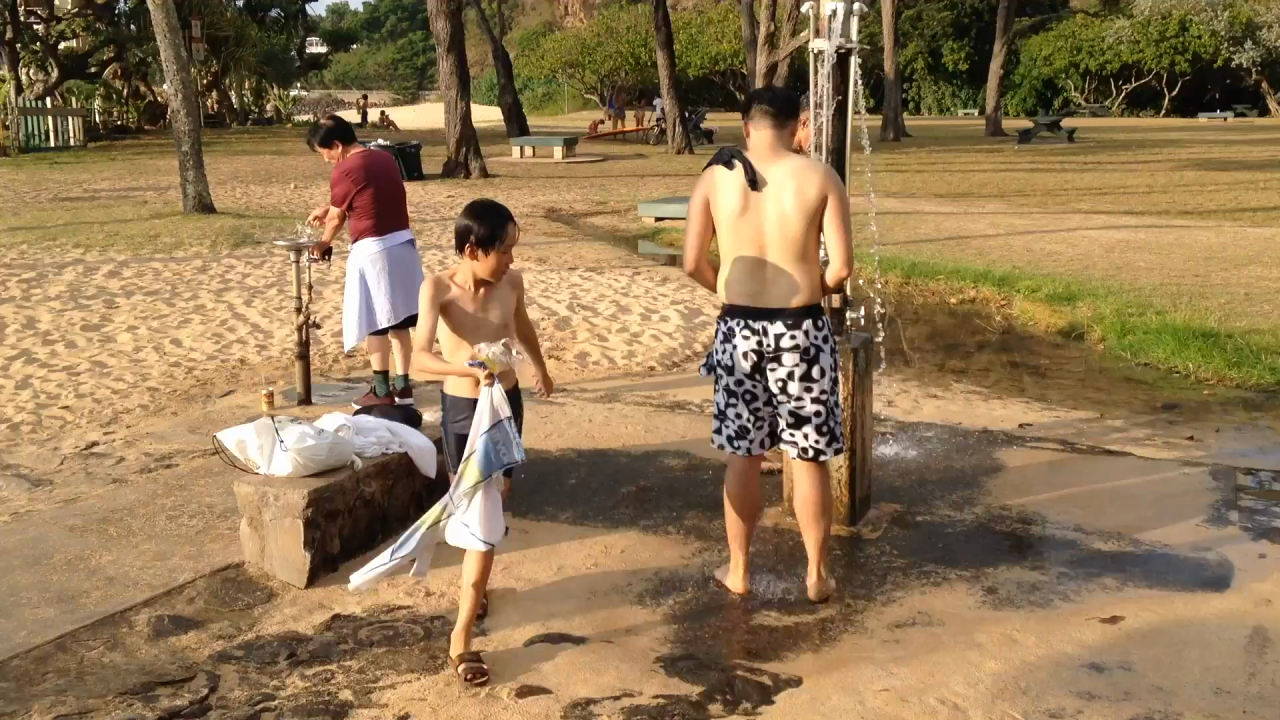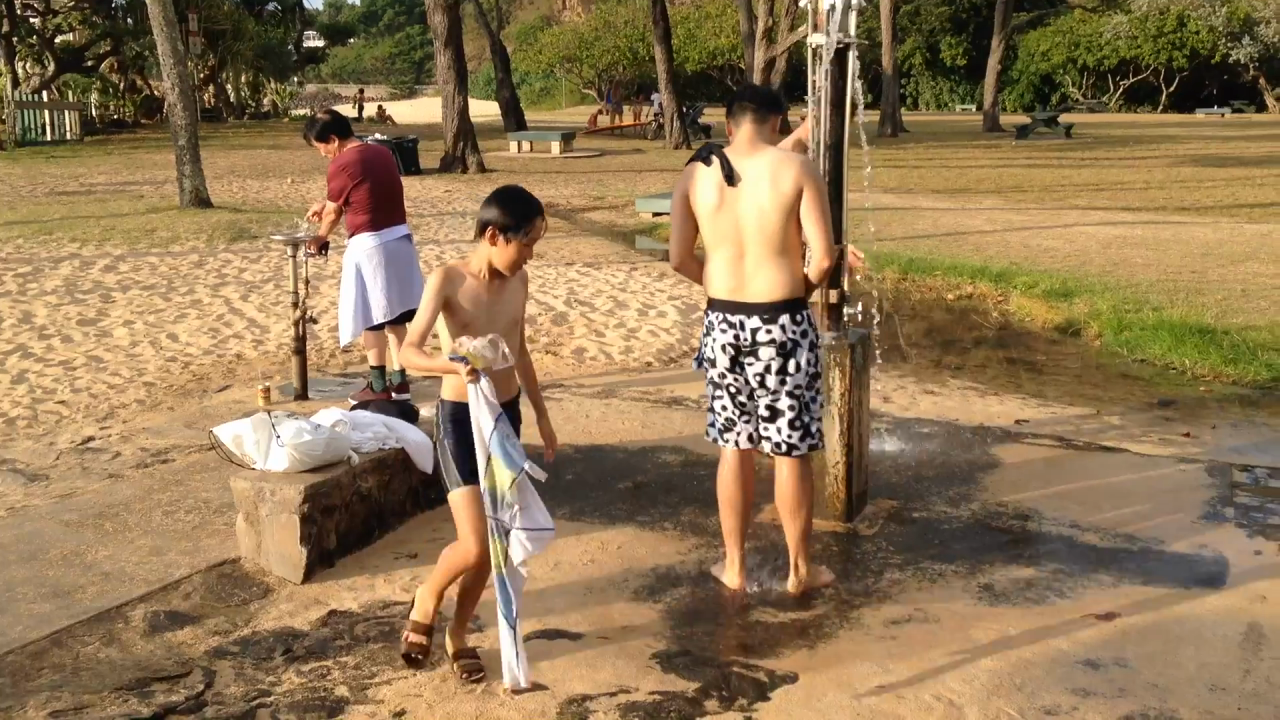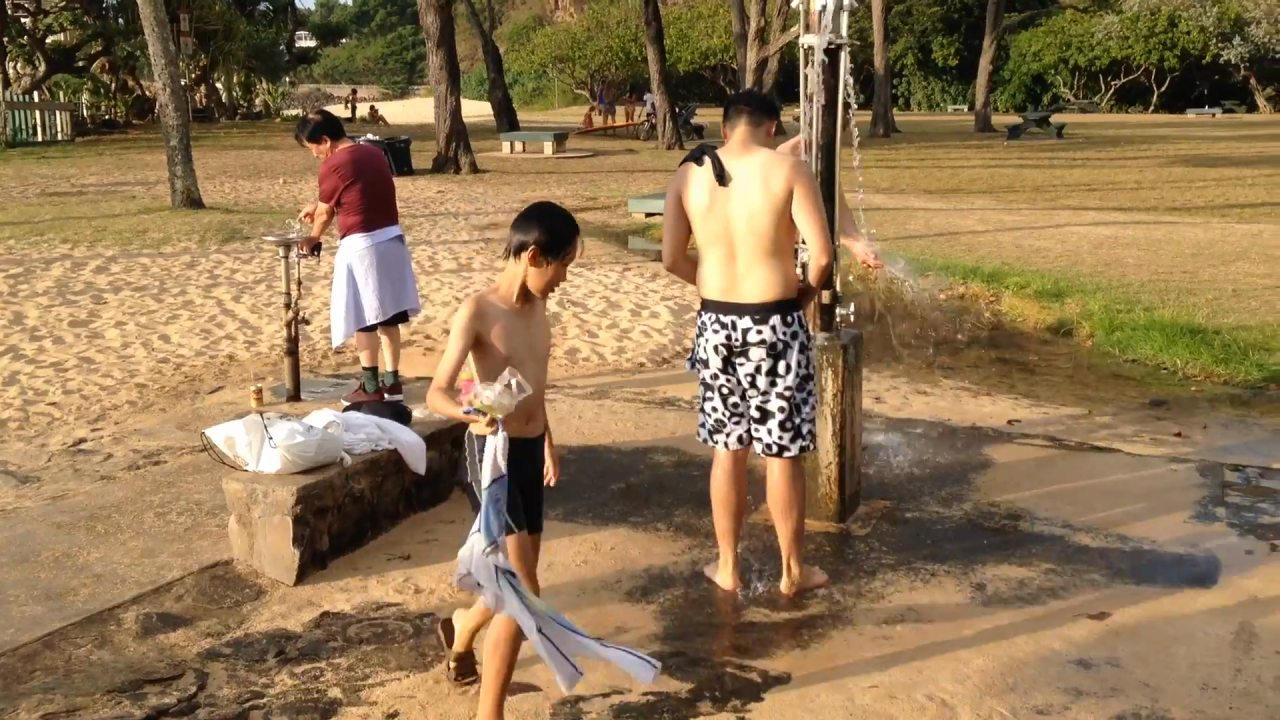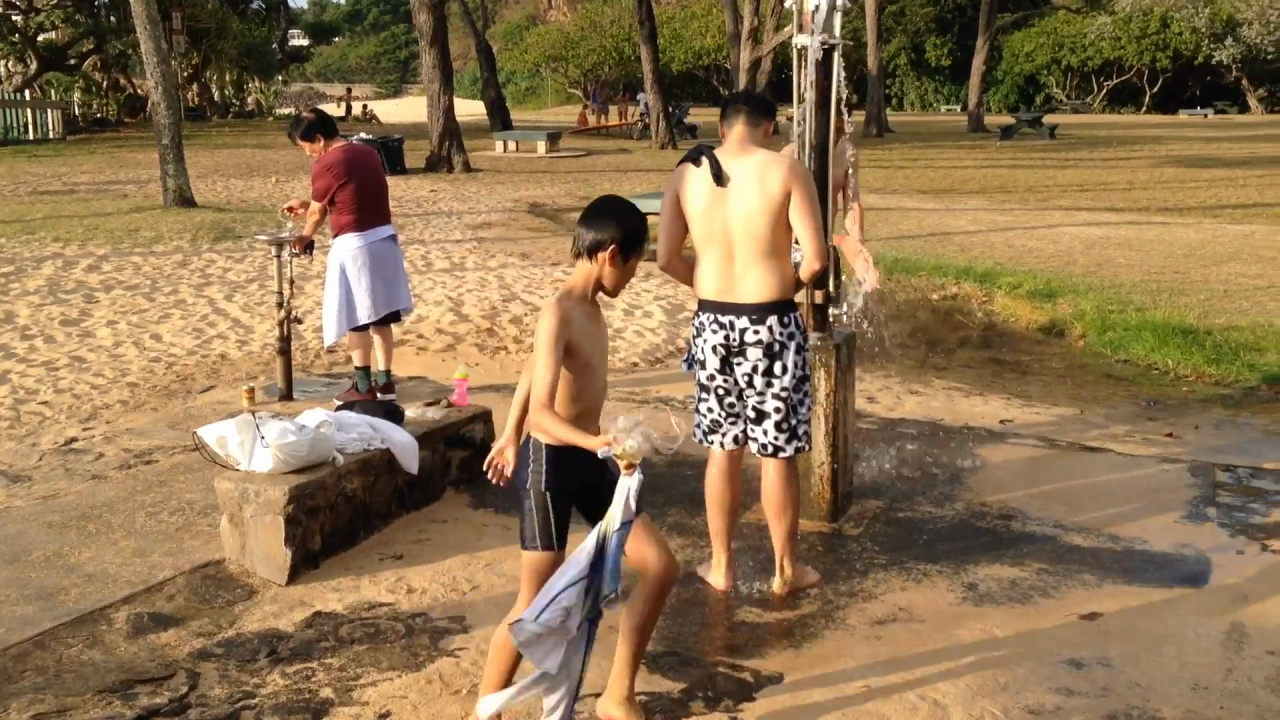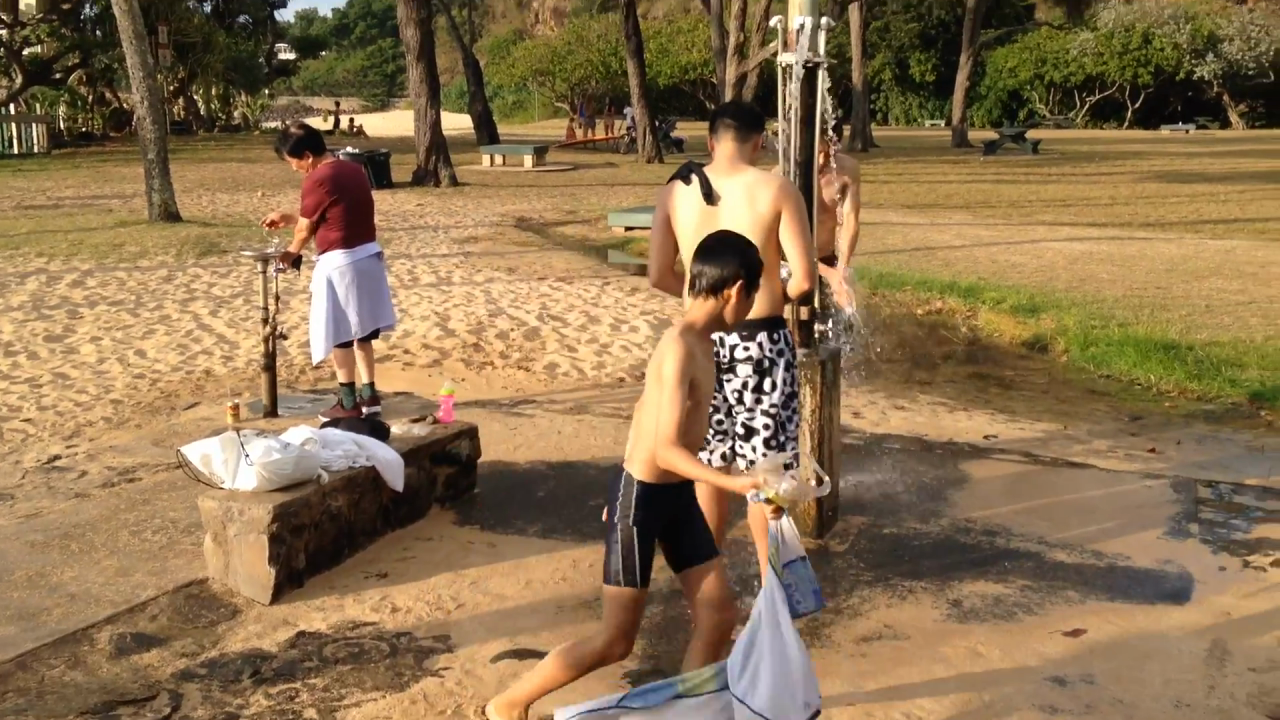
dt=0.3s
person 1, frame 1
left shoulder: (713, 178)
right shoulder: (819, 177)
left elbow: (693, 264)
right elbow: (842, 266)
right wrist: (815, 290)
left hip: (739, 329)
right hip: (801, 329)
left knee: (743, 453)
right knee: (811, 455)
left ankle: (739, 568)
right ankle: (817, 573)
person 1, frame 2
left shoulder: (696, 173)
right shoulder: (797, 169)
left elbow: (679, 258)
right elbow: (824, 256)
right wrist: (806, 286)
left hip: (723, 322)
right hip: (782, 324)
left knee: (735, 447)
right knee: (791, 450)
left ankle: (734, 564)
right ankle: (800, 568)
person 1, frame 3
left shoulder: (687, 175)
right shoulder: (789, 169)
left elbow: (671, 258)
right elbow: (822, 254)
right wrist: (807, 288)
left hip: (716, 323)
right hip: (774, 325)
left knee: (727, 447)
right knee: (783, 451)
left ankle: (727, 565)
right ankle: (793, 569)
person 1, frame 4
left shoulder: (686, 175)
right shoulder: (787, 170)
left elbow: (666, 257)
right elbow: (815, 257)
right wrist: (791, 285)
left hip: (713, 323)
right hip: (771, 325)
left knee: (723, 449)
right knee: (778, 452)
left ankle: (721, 565)
right ankle: (786, 569)
person 1, frame 5
left shoulder: (676, 191)
right shoulder: (777, 188)
left elbow: (658, 274)
right elbow: (804, 275)
right wrist: (776, 298)
right hip: (761, 342)
left knee: (708, 465)
right knee: (765, 467)
person 2, frame 1
left shoulder: (512, 284)
right shoulder: (438, 287)
right elbow: (421, 355)
left wrist: (541, 373)
right wrist: (470, 368)
left hip: (505, 407)
right hip: (460, 409)
left ankle: (462, 638)
right ankle: (477, 581)
person 2, frame 2
left shoulder: (518, 281)
right shoulder: (447, 279)
right elbow: (410, 352)
left wrist: (542, 417)
right wrist: (453, 366)
left hip: (506, 414)
right hip: (458, 417)
left knee: (489, 542)
right knee: (472, 547)
left ankle: (457, 634)
right ankle: (425, 605)
person 2, frame 3
left shoulder: (537, 306)
right shoulder: (477, 311)
right elbow: (437, 394)
left wrist: (548, 443)
right wrist: (471, 416)
left hip: (529, 455)
left knee: (519, 586)
left ankle: (463, 630)
person 2, frame 4
left shoulder: (590, 305)
right shoulder: (558, 315)
right elbow: (542, 411)
left wrist: (509, 436)
right wrist: (594, 441)
left hip: (588, 459)
right hip: (550, 462)
left knee: (662, 569)
right knee: (534, 603)
person 2, frame 5
left shoulder: (699, 341)
right shoulder: (678, 349)
right elbow: (664, 450)
right wrist: (733, 483)
left hip: (675, 495)
right hip: (643, 497)
left knee: (718, 621)
right knee: (614, 639)
person 3, frame 1
left shoulder: (344, 170)
right shoulder: (385, 158)
left elbow: (337, 219)
left wrist: (323, 244)
right wrist: (329, 208)
left hip: (373, 251)
right hip: (402, 244)
left knee: (376, 323)
right knee: (398, 319)
left ankle: (382, 391)
right ankle: (402, 385)
person 3, frame 2
left shoulder: (341, 165)
right shoulder: (382, 153)
left elbow: (334, 213)
left wrist: (320, 238)
right wrist: (327, 205)
left hip: (369, 246)
right hip: (399, 239)
left knee: (372, 318)
right knee: (395, 314)
left ankle: (379, 386)
right ankle: (399, 380)
person 3, frame 3
left shoulder: (333, 165)
right shoulder: (375, 153)
left elbow: (325, 214)
left wrist: (312, 239)
right wrist: (318, 207)
left hip: (362, 247)
right hip: (391, 240)
left knee: (364, 320)
right knee: (388, 315)
left ankle: (371, 387)
right ankle: (392, 381)
person 3, frame 4
left shoulder: (326, 165)
right shoulder: (368, 153)
left elbow: (318, 213)
left wrist: (304, 238)
right wrist: (305, 204)
left hip: (354, 247)
right hip: (384, 240)
left knee: (357, 319)
right knee: (381, 315)
left ankle: (364, 387)
right ankle: (384, 381)
person 3, frame 5
left shoulder: (316, 181)
right shoulder: (354, 170)
left elbow: (305, 230)
left wrist: (291, 253)
right wrist: (286, 217)
left hip: (340, 264)
right hip: (368, 258)
left knee: (340, 335)
right knee: (361, 332)
left ankle: (349, 404)
right ankle: (368, 395)
